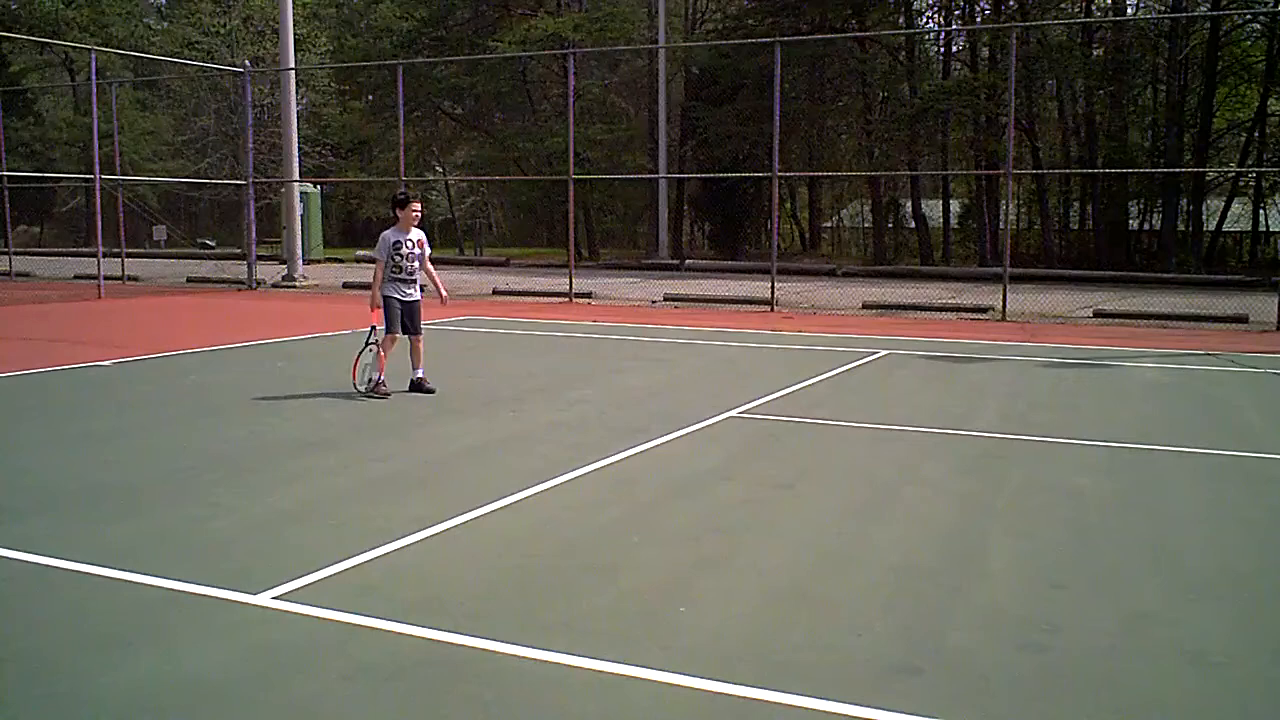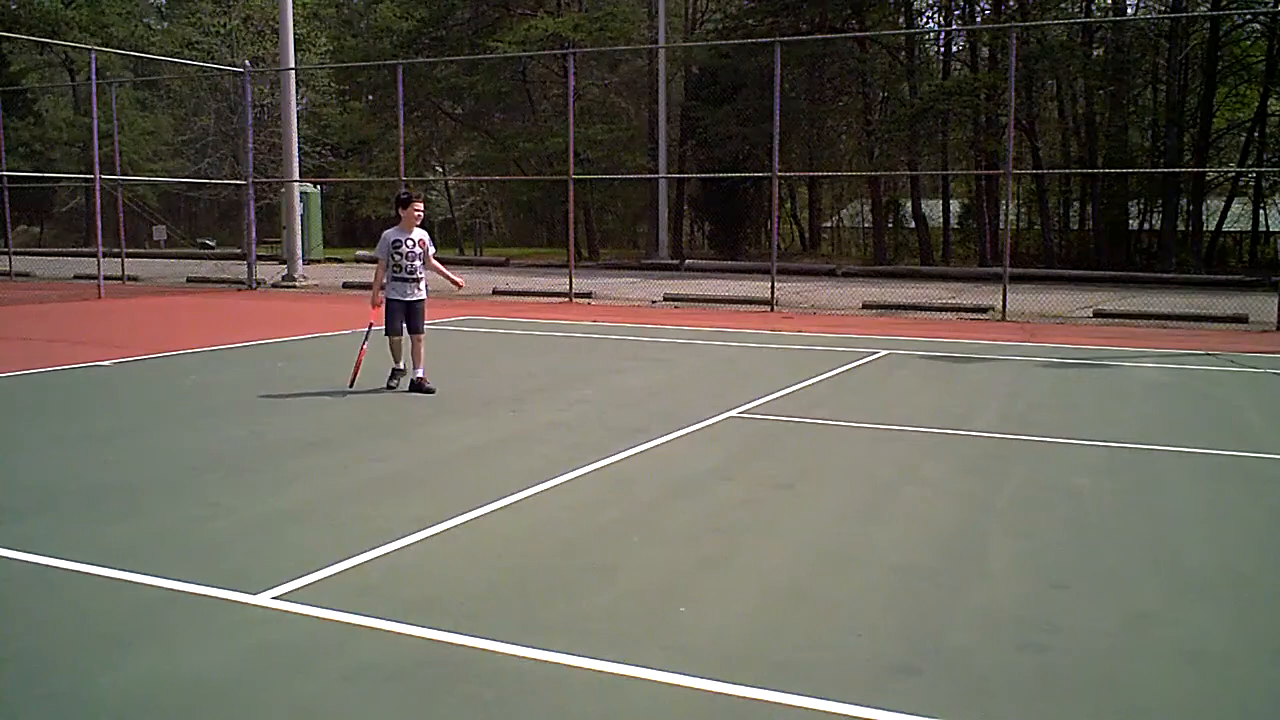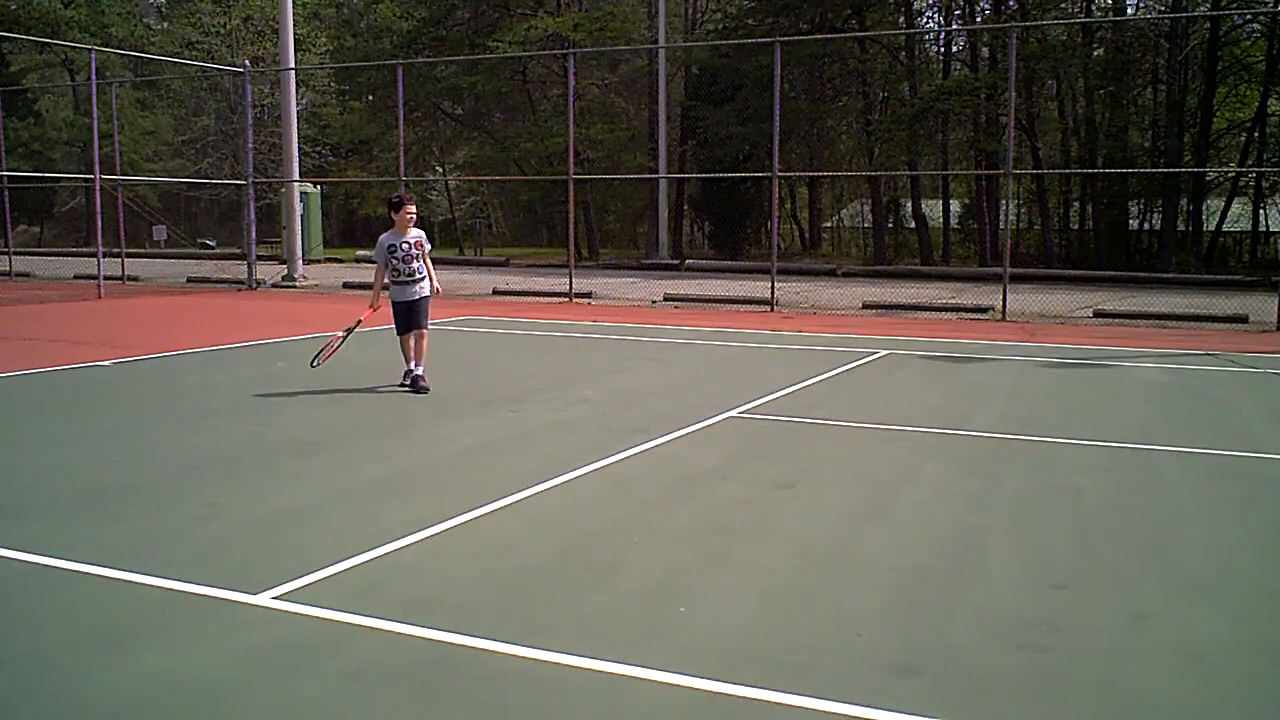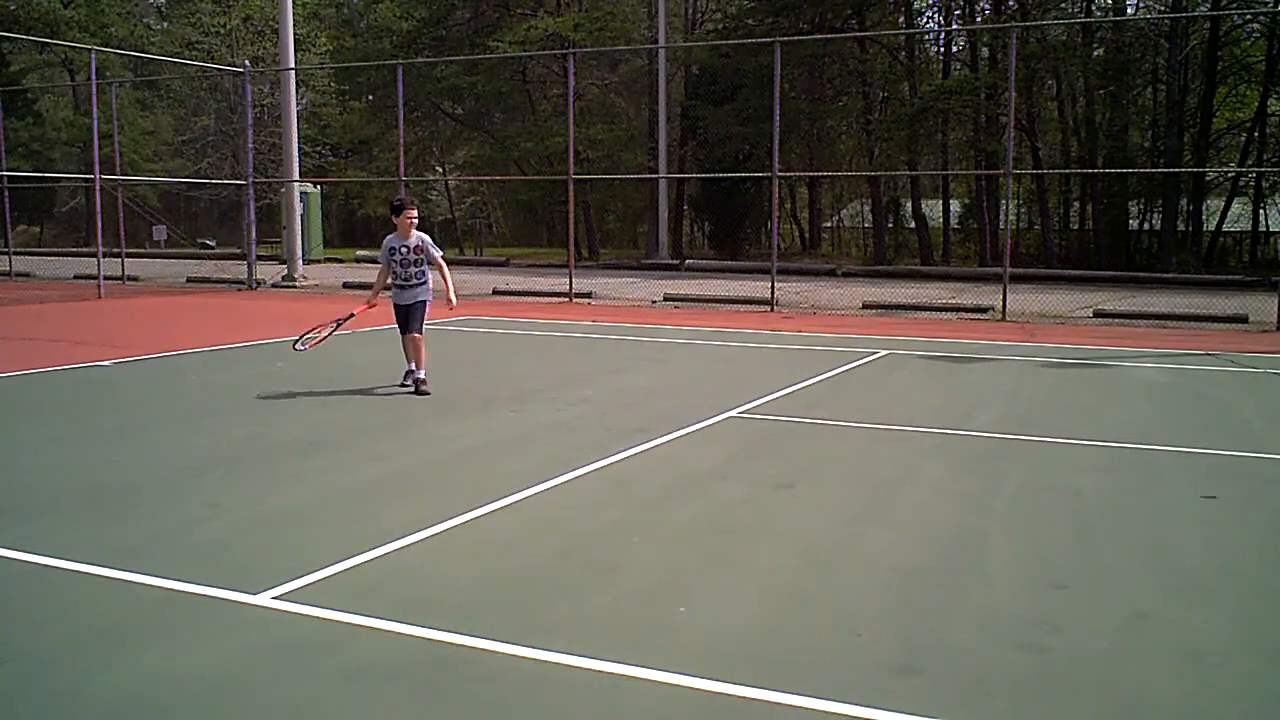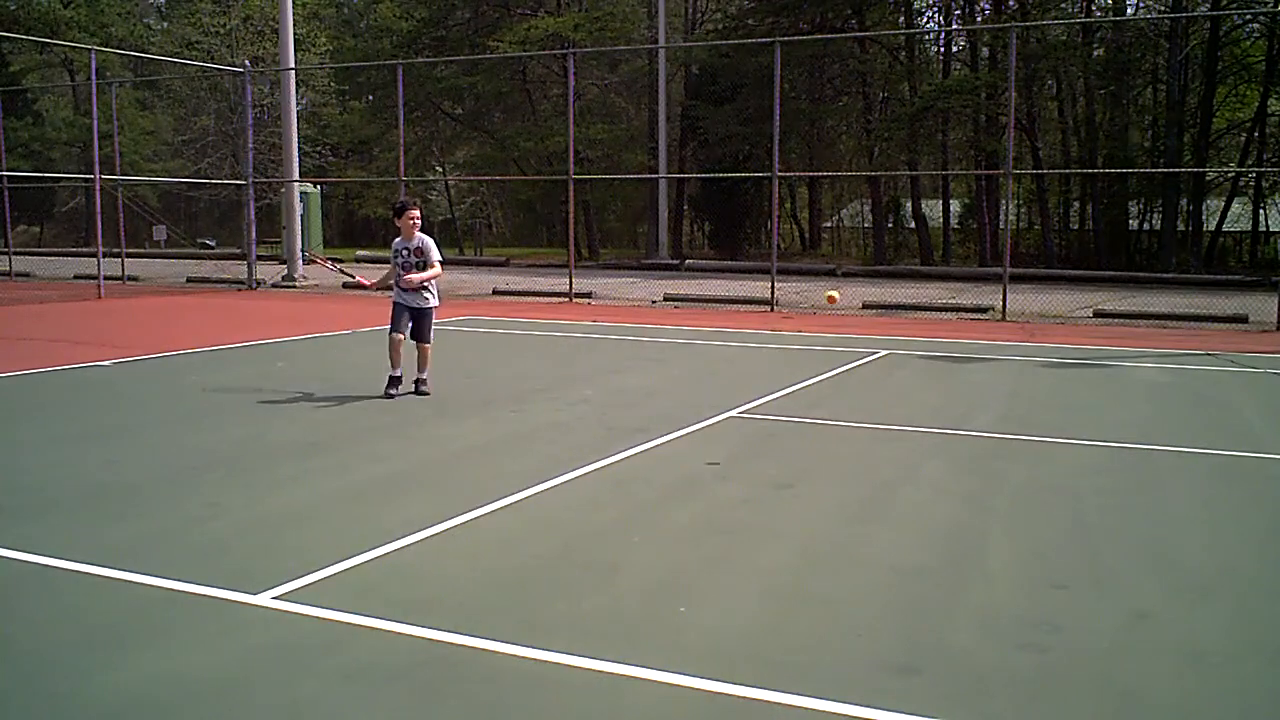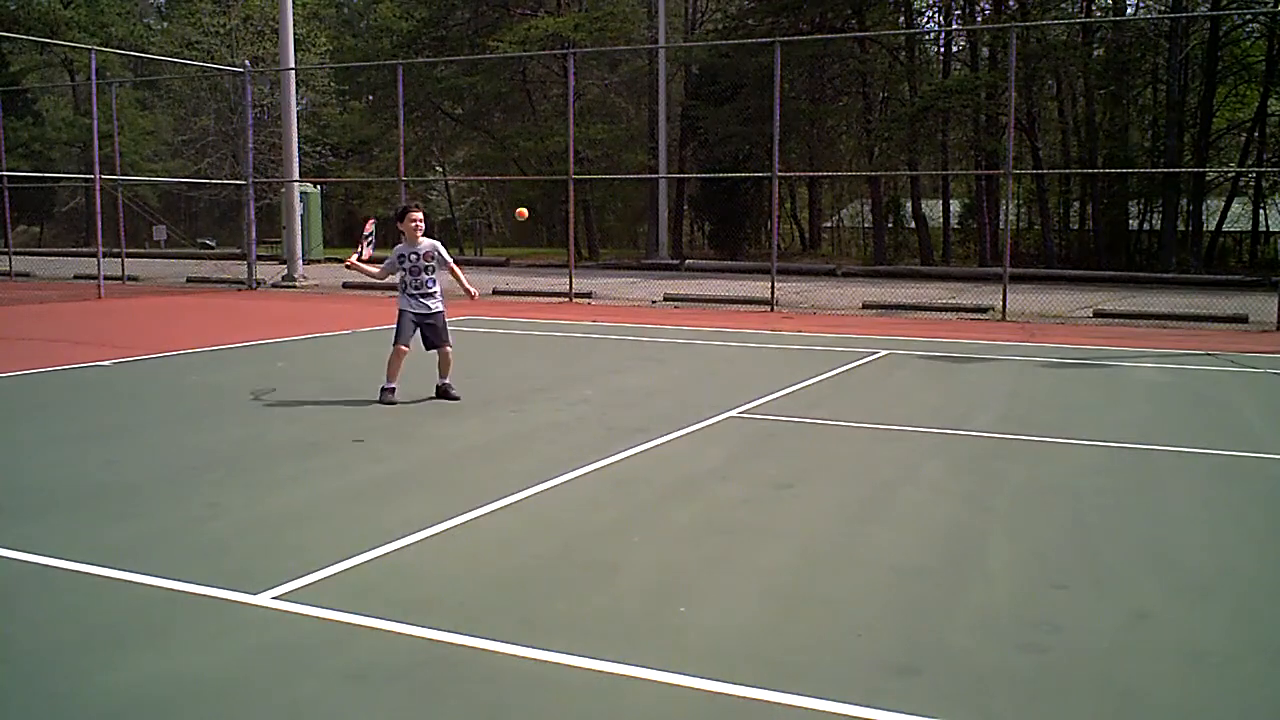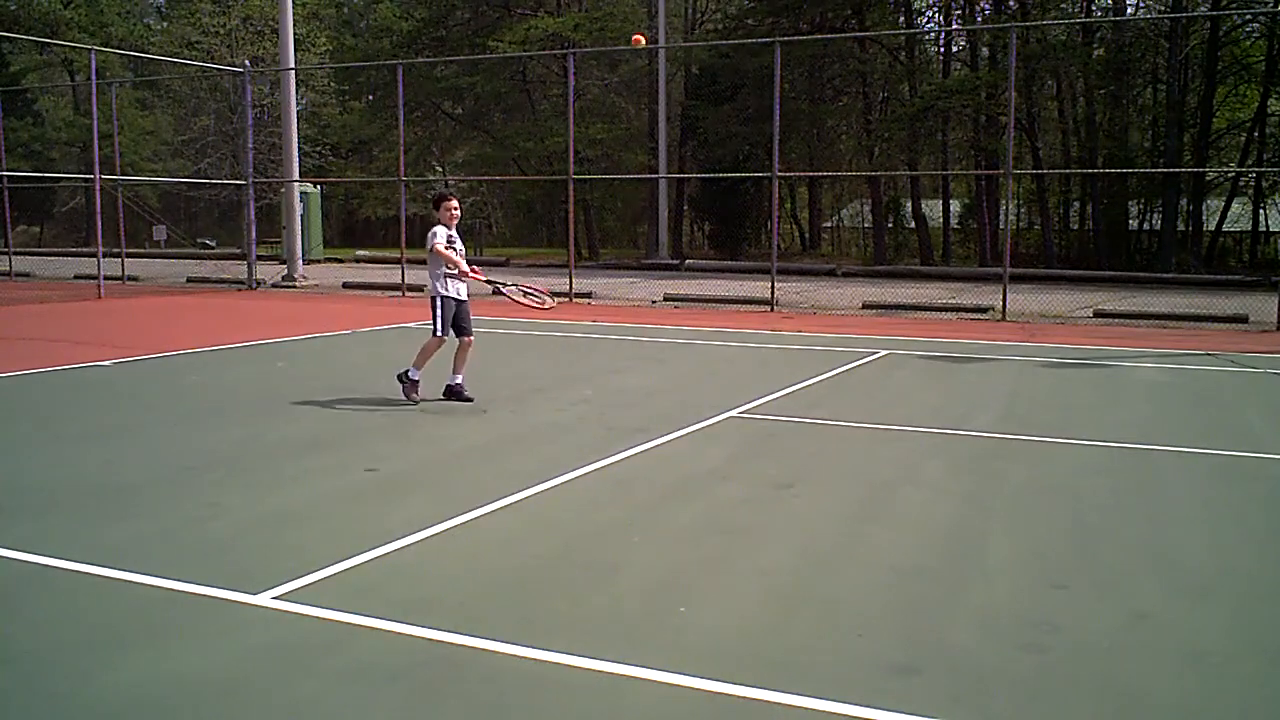
dt=0.3s
person 1, frame 1
left shoulder: (420, 236)
right shoulder: (387, 237)
left elbow: (426, 265)
right elbow: (379, 268)
left wrist: (440, 288)
right wrist: (375, 294)
left hip: (413, 294)
right hip: (392, 293)
left knee: (416, 336)
right knee: (392, 334)
left ankle: (418, 378)
right ankle: (378, 379)
person 1, frame 2
left shoulder: (422, 235)
right shoulder: (389, 236)
left elbow: (430, 262)
right elbow: (381, 266)
left wrist: (451, 277)
right wrist: (376, 293)
left hip: (417, 294)
right hip: (395, 294)
left knee: (418, 336)
right knee: (395, 336)
left ankle: (418, 378)
right ankle: (398, 368)
person 1, frame 3
left shoulder: (419, 235)
right shoulder: (385, 240)
right elbow: (381, 270)
left wrist: (434, 280)
right wrist: (376, 297)
left hip: (420, 292)
right hip: (398, 295)
left knee: (420, 332)
right knee: (404, 334)
left ankle: (419, 375)
right ankle: (410, 369)
person 1, frame 4
left shoulder: (422, 240)
right shoulder: (389, 242)
left elbow: (440, 264)
right elbow: (385, 270)
left wrist: (450, 291)
right wrist: (374, 294)
left hip: (420, 296)
right hip: (399, 297)
left knee: (416, 336)
right knee: (406, 336)
left ankle: (420, 378)
right ankle: (411, 369)
person 1, frame 5
left shoulder: (426, 242)
right shoulder: (396, 244)
left elbow: (436, 270)
left wrist: (419, 277)
right wrist: (380, 282)
left hip: (425, 301)
right hip: (402, 300)
left knee: (424, 345)
right knee: (396, 337)
left ankle: (422, 379)
right ankle: (395, 375)
person 1, frame 6
left shoulder: (434, 246)
right shoulder: (398, 251)
left elbow: (452, 268)
right elbow: (382, 273)
left wrist: (466, 286)
right wrist: (357, 265)
left hip: (433, 307)
right hip: (408, 307)
left knee: (445, 350)
right knee: (400, 348)
left ankle: (443, 384)
right ankle: (388, 387)
person 1, frame 7
left shoulder: (454, 235)
right shoulder: (438, 232)
right elbow: (439, 250)
left wrist: (461, 268)
right wrist: (460, 265)
left hip: (460, 294)
right hip: (443, 292)
left knee: (467, 340)
right knee: (439, 337)
left ankle: (455, 384)
right ankle: (410, 376)
